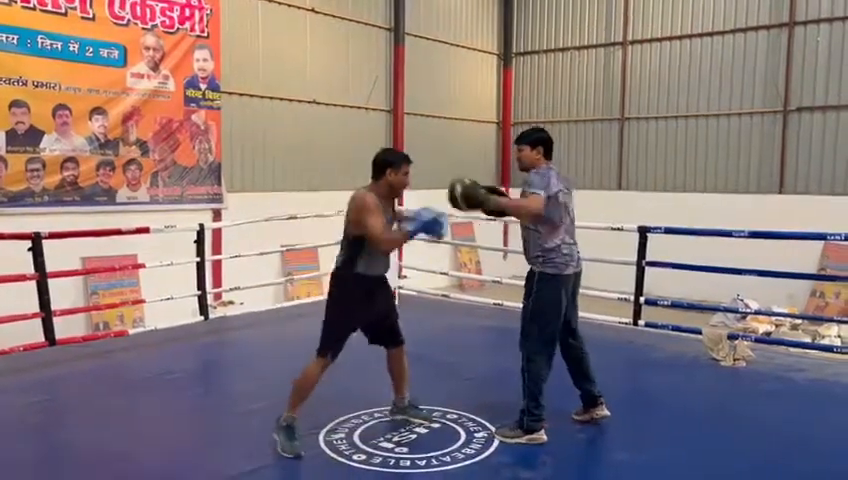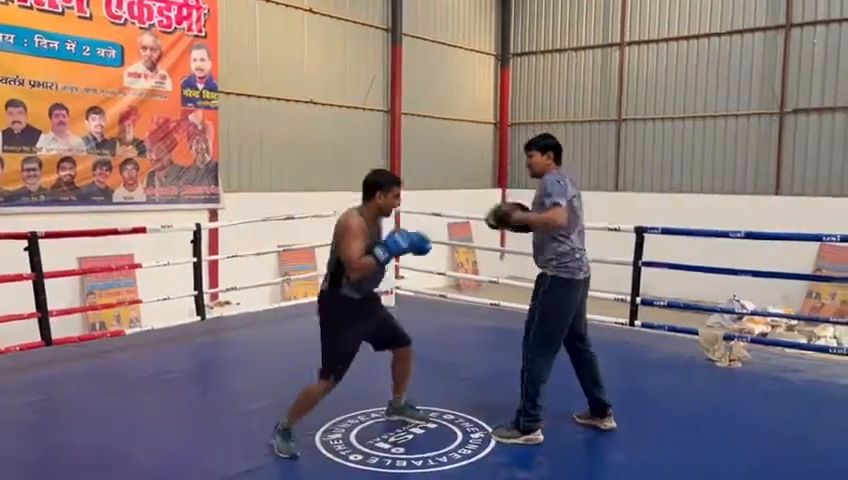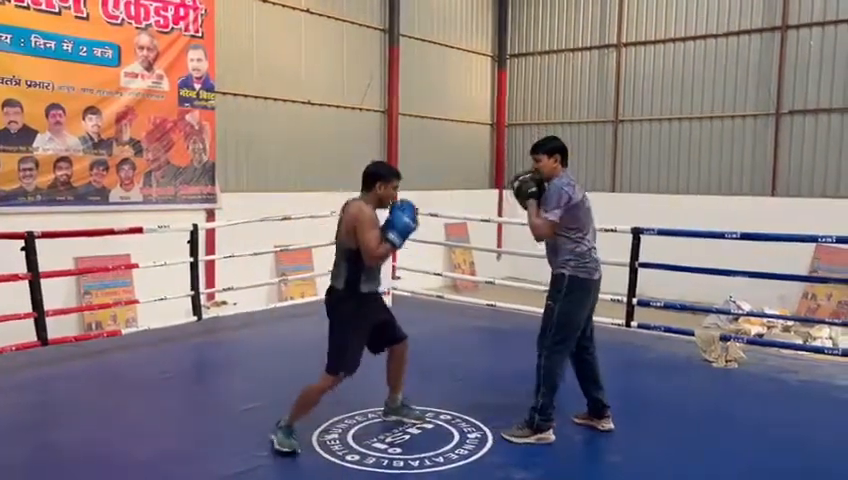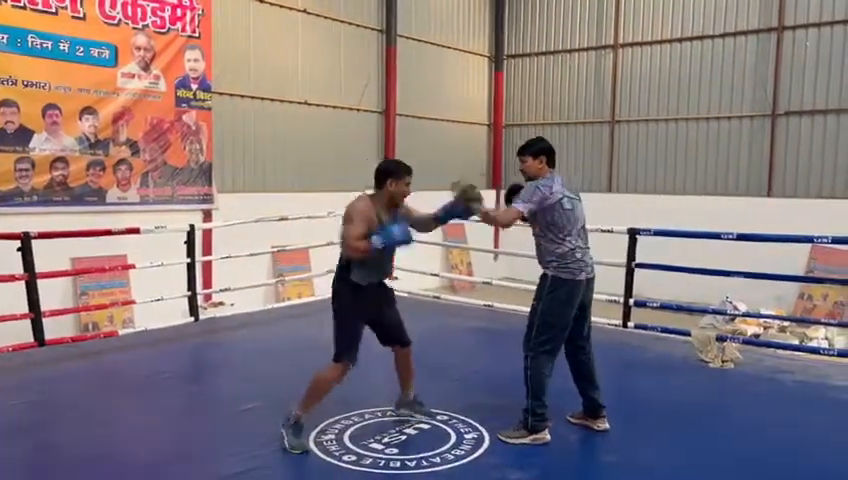
dt=0.3s
person 1, frame 1
left shoulder: (539, 177)
right shoulder: (559, 180)
left elbow: (532, 206)
left wrist: (488, 199)
right wrist: (498, 203)
left hip: (548, 271)
right hip: (569, 267)
left knee: (535, 346)
right knee: (569, 336)
left ankle: (532, 425)
right ankle: (593, 402)
person 1, frame 2
left shoulder: (552, 182)
right shoulder: (563, 183)
left elbow: (558, 219)
left wrist: (519, 216)
right wrist: (527, 219)
left hip: (560, 276)
right hip: (576, 273)
left knee: (537, 348)
right knee: (578, 343)
left ankle: (527, 425)
right ankle: (601, 412)
person 1, frame 3
left shoulder: (558, 187)
right shoulder: (567, 186)
left elbow: (541, 232)
left wrist: (530, 202)
right wrist: (534, 200)
left hip: (572, 275)
right hip: (586, 274)
left knee: (551, 347)
right knee: (582, 344)
left ankle: (540, 425)
right ankle: (600, 413)
person 1, frame 4
left shoulder: (540, 188)
right shoulder: (562, 188)
left elbow: (504, 218)
right wrist: (520, 208)
left hip: (561, 276)
right hip: (582, 273)
left knee: (538, 347)
right knee: (578, 344)
left ankle: (535, 425)
right ankle: (595, 413)
person 2, frame 1
left shoulder: (386, 199)
right shoulder: (366, 200)
left elbow: (400, 218)
right elbow: (383, 244)
left wrist: (424, 221)
right wrist: (414, 224)
left hip: (375, 283)
right hip: (351, 284)
left knee: (396, 344)
right knee: (325, 358)
left ankle: (402, 405)
right ankle: (286, 423)
person 2, frame 2
left shoulder: (372, 221)
right shoulder: (353, 222)
right elbow: (355, 269)
left wrist: (406, 243)
right wrist: (388, 249)
left hip: (364, 301)
right hip: (339, 305)
left knee: (403, 346)
right knee: (330, 379)
left ankle: (398, 405)
right ankle: (283, 429)
person 2, frame 3
left shoulder: (361, 209)
right shoulder: (362, 212)
left elbow: (371, 247)
right elbow: (374, 257)
left wrist: (393, 225)
right wrist: (398, 233)
left hip: (366, 296)
right hip: (347, 302)
left knee: (398, 343)
right knee: (336, 375)
left ankle: (394, 405)
right ankle: (285, 426)
person 2, frame 4
left shoulder: (395, 207)
right shoulder: (361, 207)
left elbow: (423, 224)
right elbow: (351, 250)
left wrist: (454, 207)
right wrist: (383, 239)
left hip: (376, 288)
right hip: (352, 289)
left knee: (402, 345)
right knee: (343, 363)
left ankle: (407, 400)
right ankle: (294, 422)
